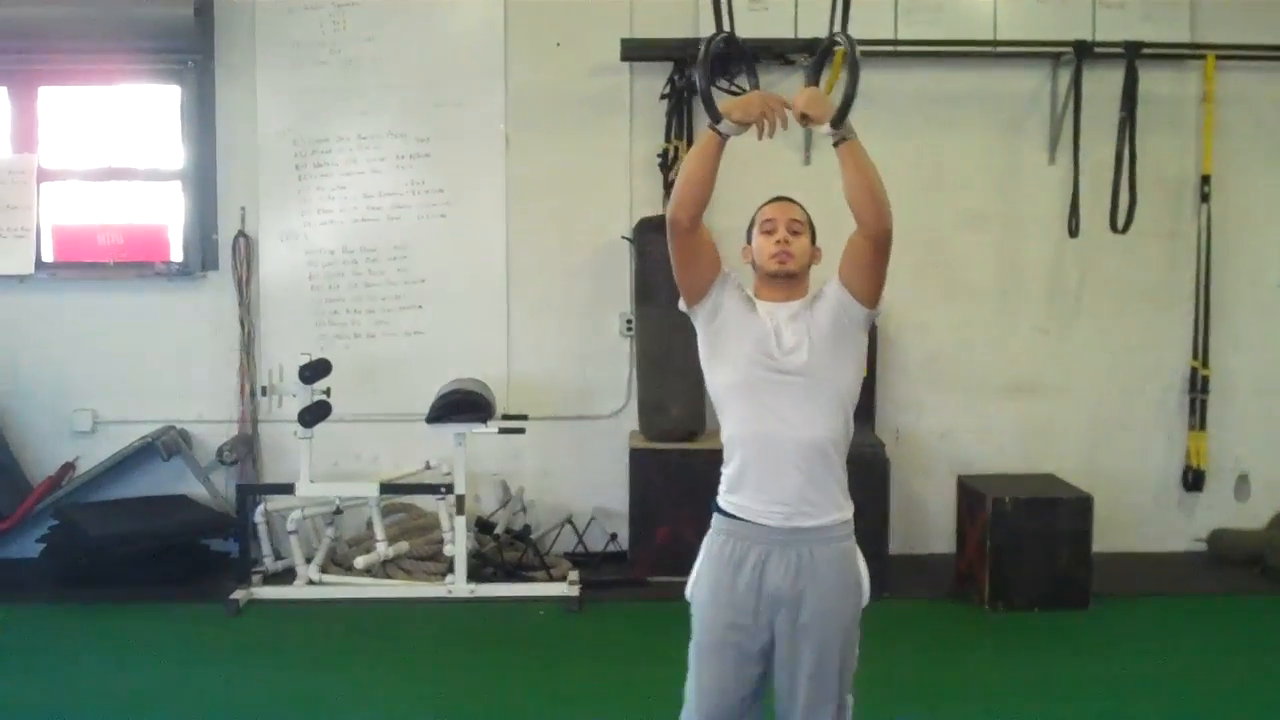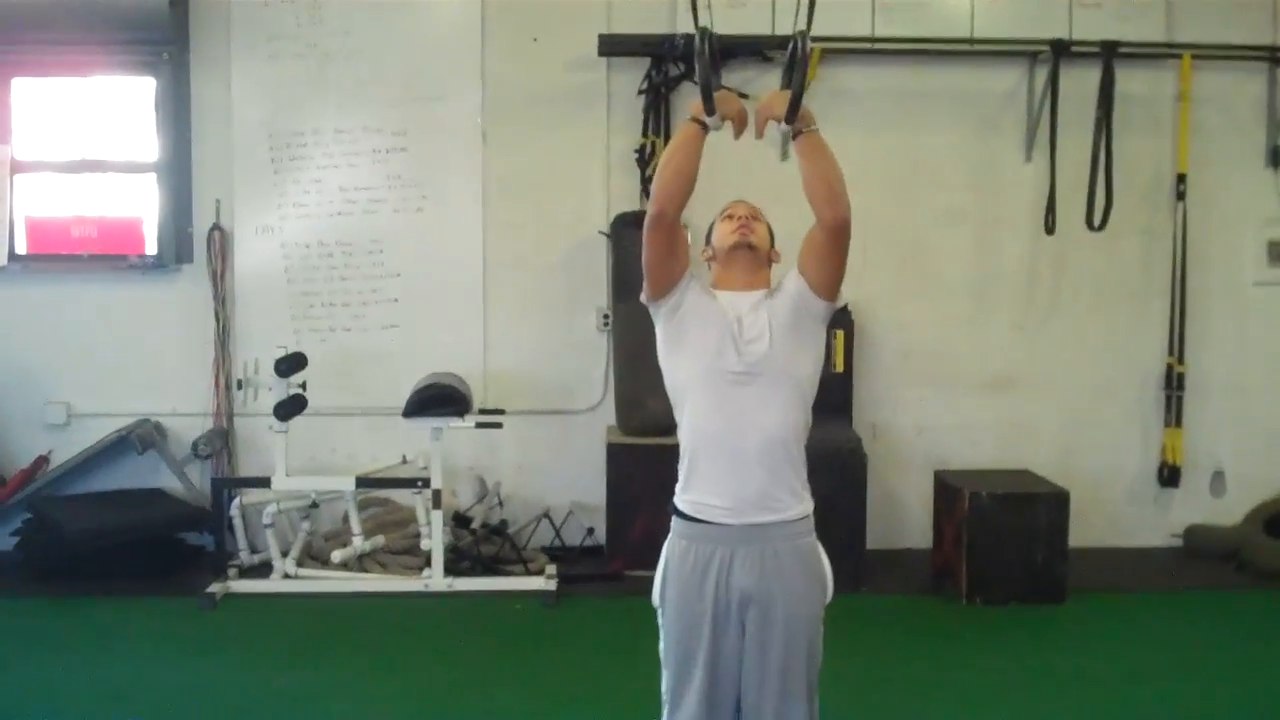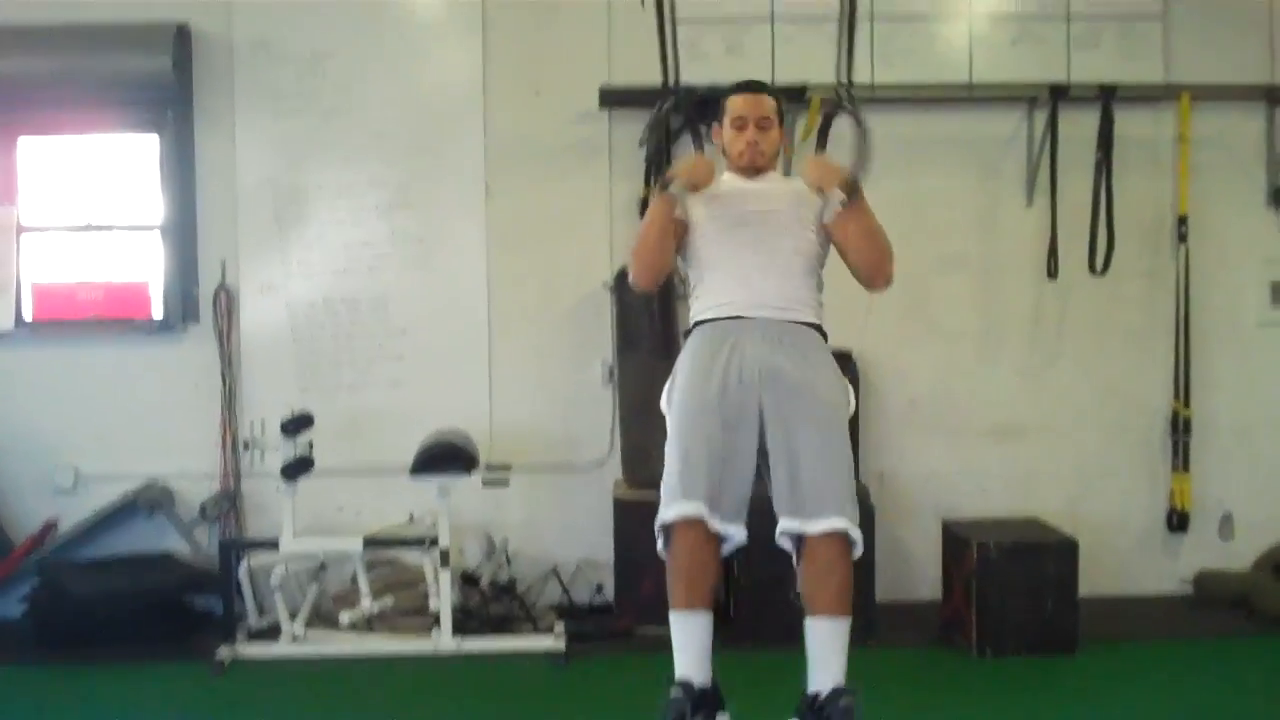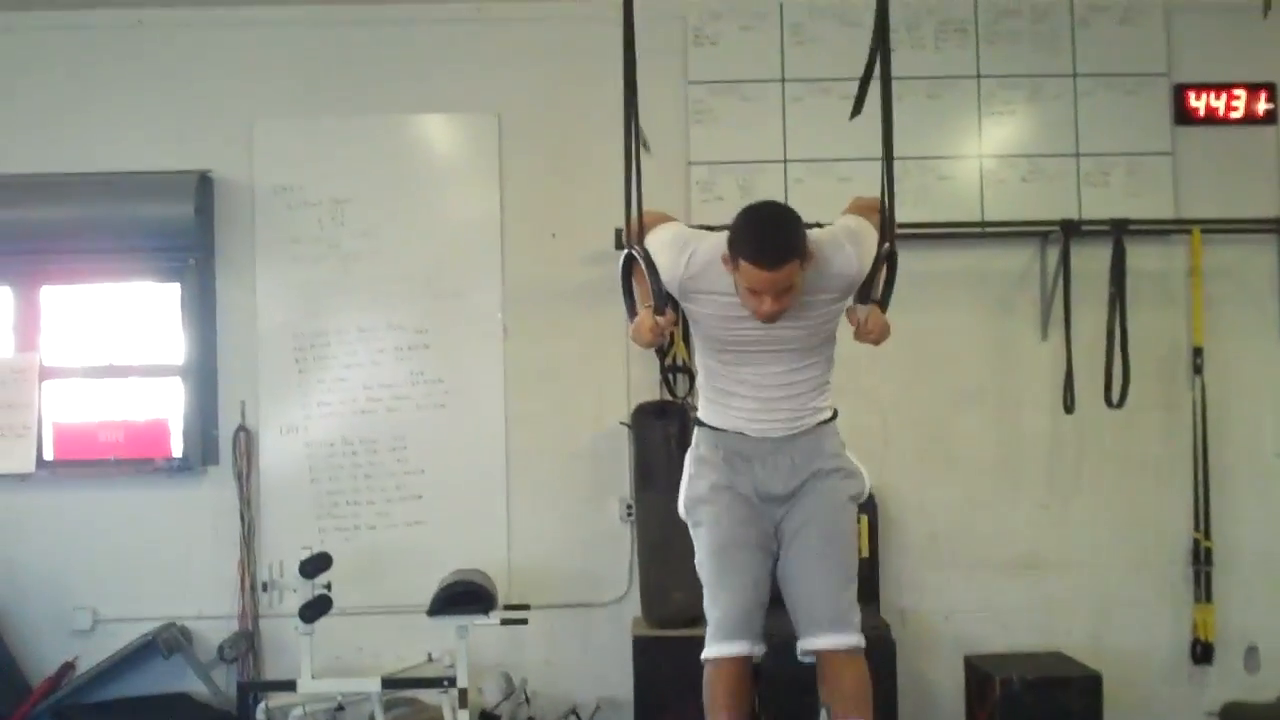
dt=0.7s
person 1, frame 1
left shoulder: (841, 314)
right shoulder: (720, 312)
left elbow: (877, 225)
right elbow: (681, 219)
left wrist: (840, 128)
right wrist: (722, 125)
left hip: (823, 545)
right hip: (739, 540)
person 1, frame 2
left shoulder: (800, 307)
right shoulder: (680, 306)
left elbow: (834, 215)
right elbow: (662, 211)
left wrist: (802, 124)
right wrist: (700, 117)
left hip: (785, 542)
right hip: (699, 540)
person 1, frame 3
left shoulder: (815, 194)
right shoulder: (689, 190)
left elbow: (878, 276)
right elbow: (643, 277)
left wrist: (849, 191)
right wrist: (672, 189)
left hip: (799, 351)
right hip: (715, 348)
left knee: (824, 522)
right knee: (693, 514)
person 1, frame 4
left shoulder: (842, 260)
right shoulder: (685, 262)
left elbow: (870, 207)
right elbow: (644, 224)
left wrist: (872, 306)
right wrist: (645, 308)
left hip: (813, 451)
right hip: (724, 452)
left knee: (835, 629)
right knee: (731, 636)
